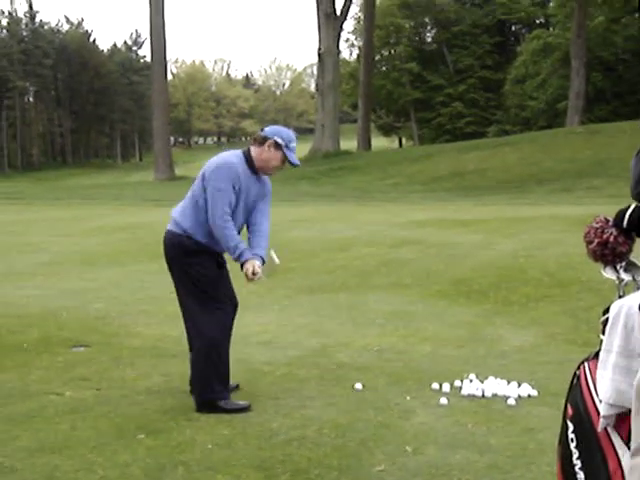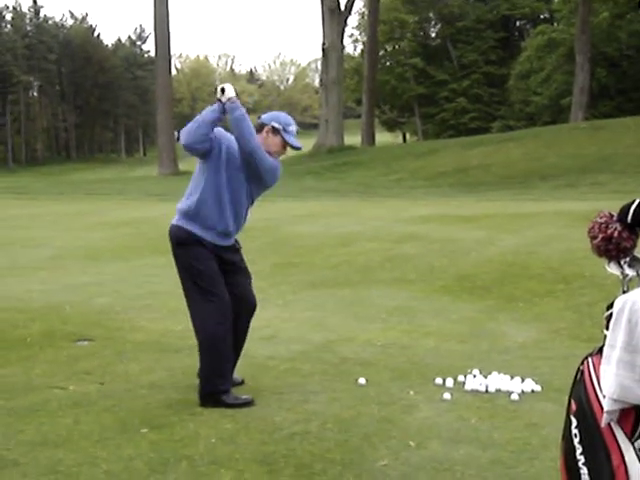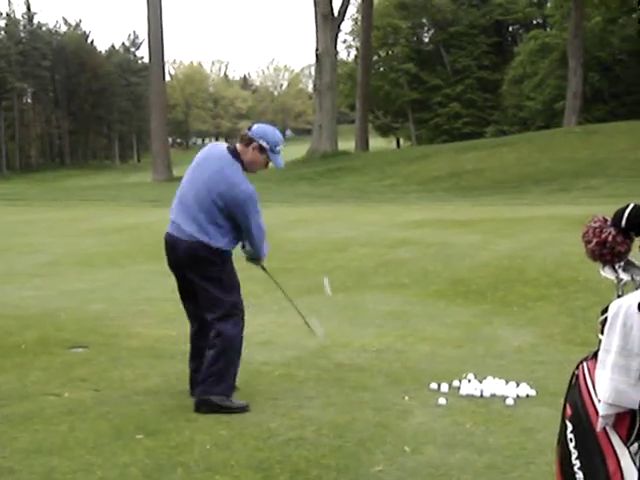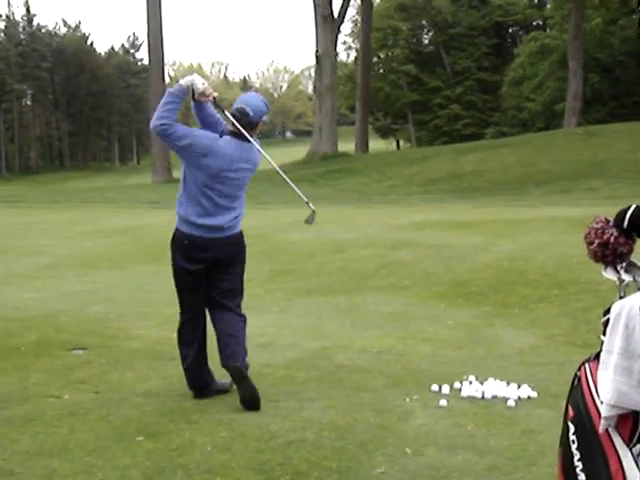
dt=0.4s
person 1, frame 1
left shoulder: (262, 184)
right shoulder: (227, 166)
left elbow: (260, 224)
right elbow: (219, 220)
left wrist: (257, 257)
right wrist: (244, 257)
left hip: (201, 246)
right hip: (188, 245)
left knee: (224, 308)
right knee: (214, 314)
left ankle: (205, 379)
right ankle: (210, 396)
person 1, frame 2
left shoulder: (270, 168)
right shoulder: (220, 141)
left elbow: (252, 152)
right elbow: (189, 141)
left wrist: (234, 106)
right wrist: (219, 106)
left hip: (225, 243)
right hip: (191, 237)
left knee: (243, 304)
right knee: (215, 310)
left ankle: (217, 370)
right ankle: (214, 389)
person 1, frame 3
left shoulder: (214, 150)
right shoulder: (239, 186)
right elbow: (252, 228)
right wrist: (257, 252)
left hip: (179, 242)
right hip: (204, 252)
left knee: (205, 315)
right knee: (228, 316)
left ankle: (203, 380)
right ankle: (211, 392)
person 1, frame 4
left shoulder: (205, 146)
right shoulder: (252, 153)
left elbow: (161, 125)
right elbow: (220, 130)
left wrist: (181, 88)
right wrist: (203, 102)
left hip: (190, 242)
right hip: (228, 244)
left knee: (191, 313)
right knee: (227, 308)
left ankle: (201, 382)
right ankle: (236, 364)
